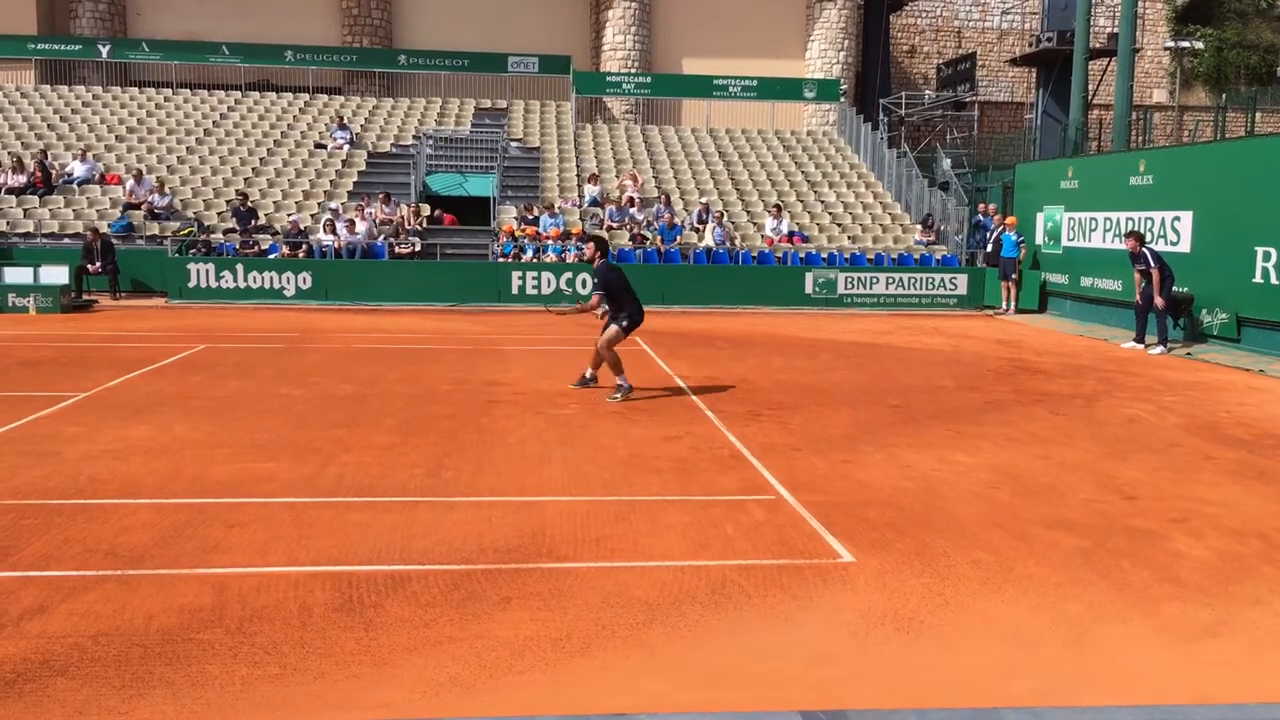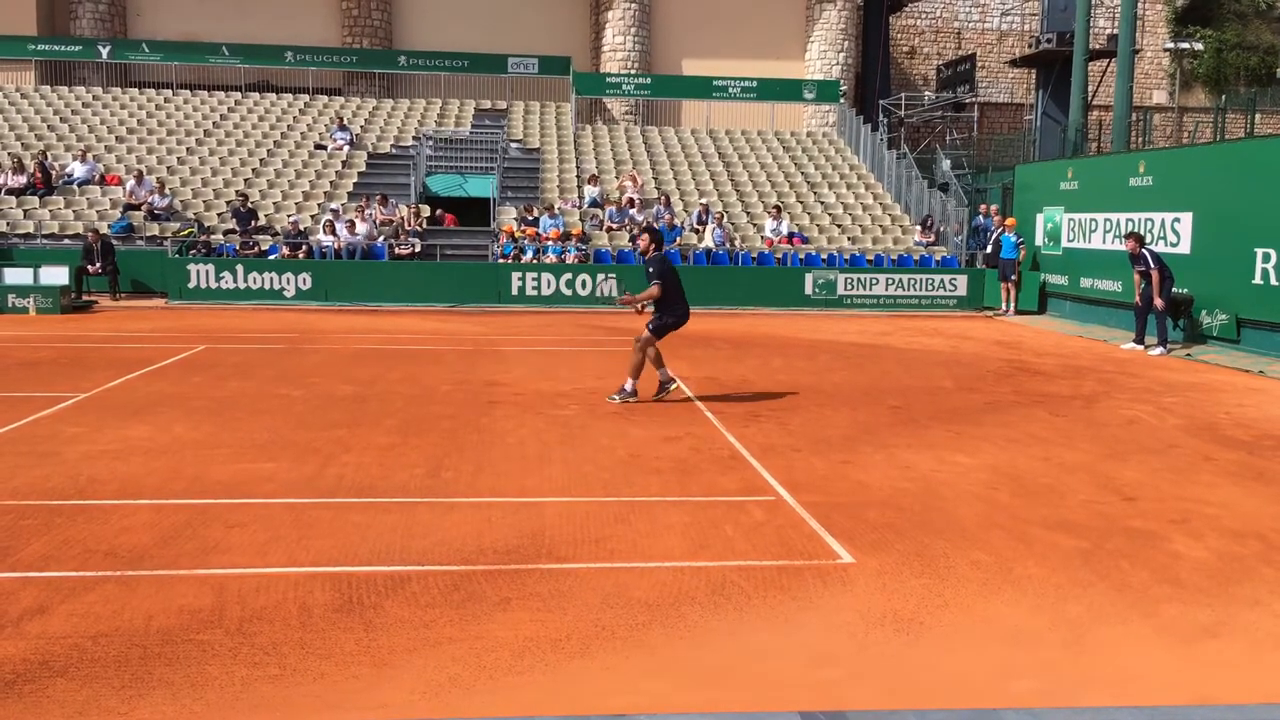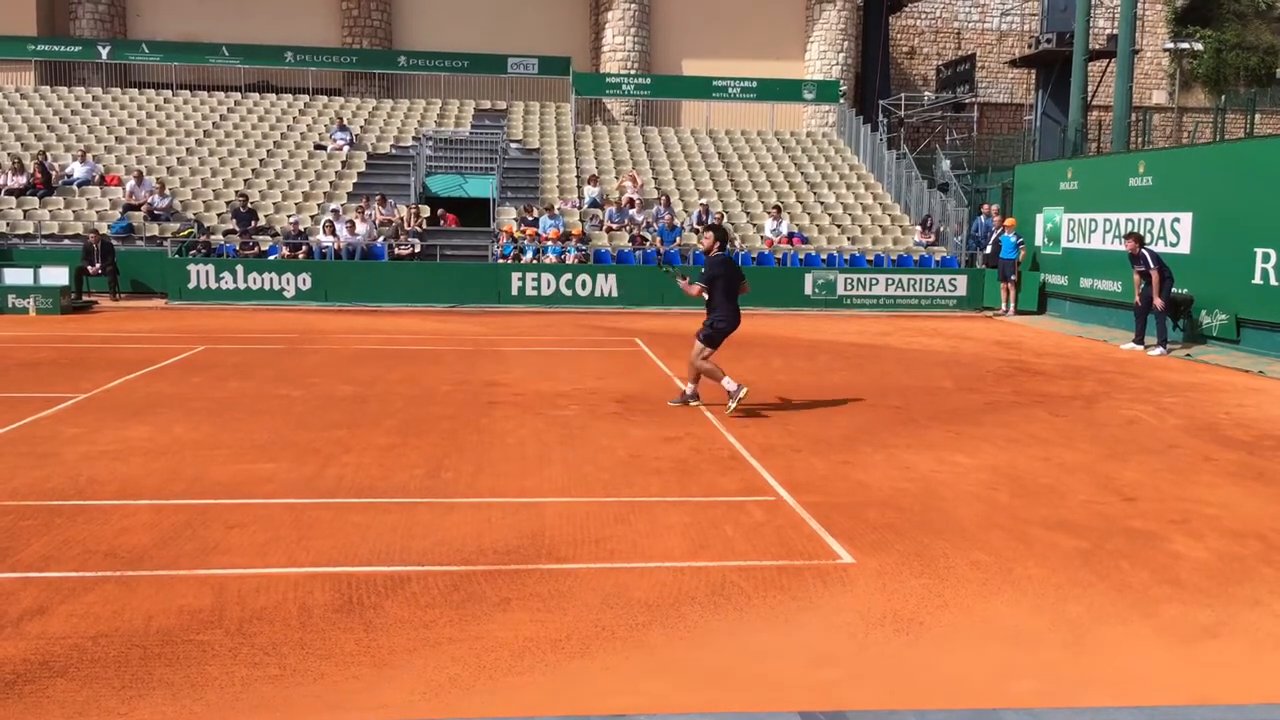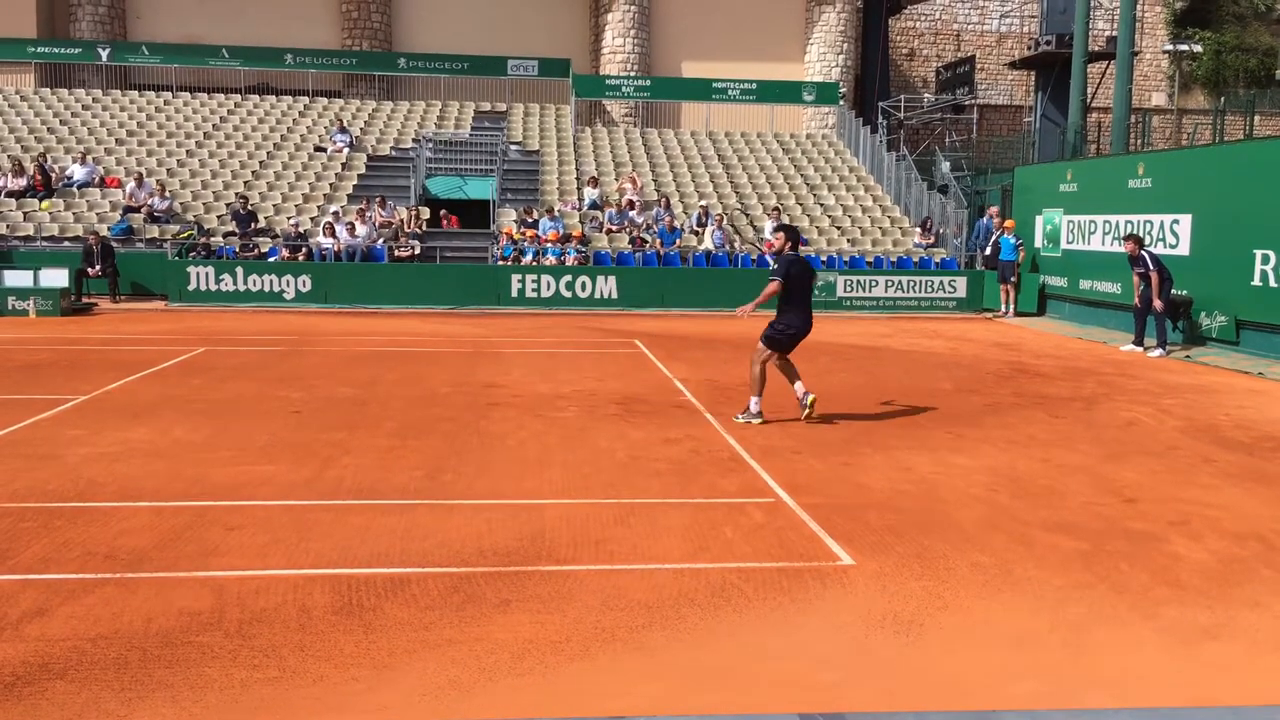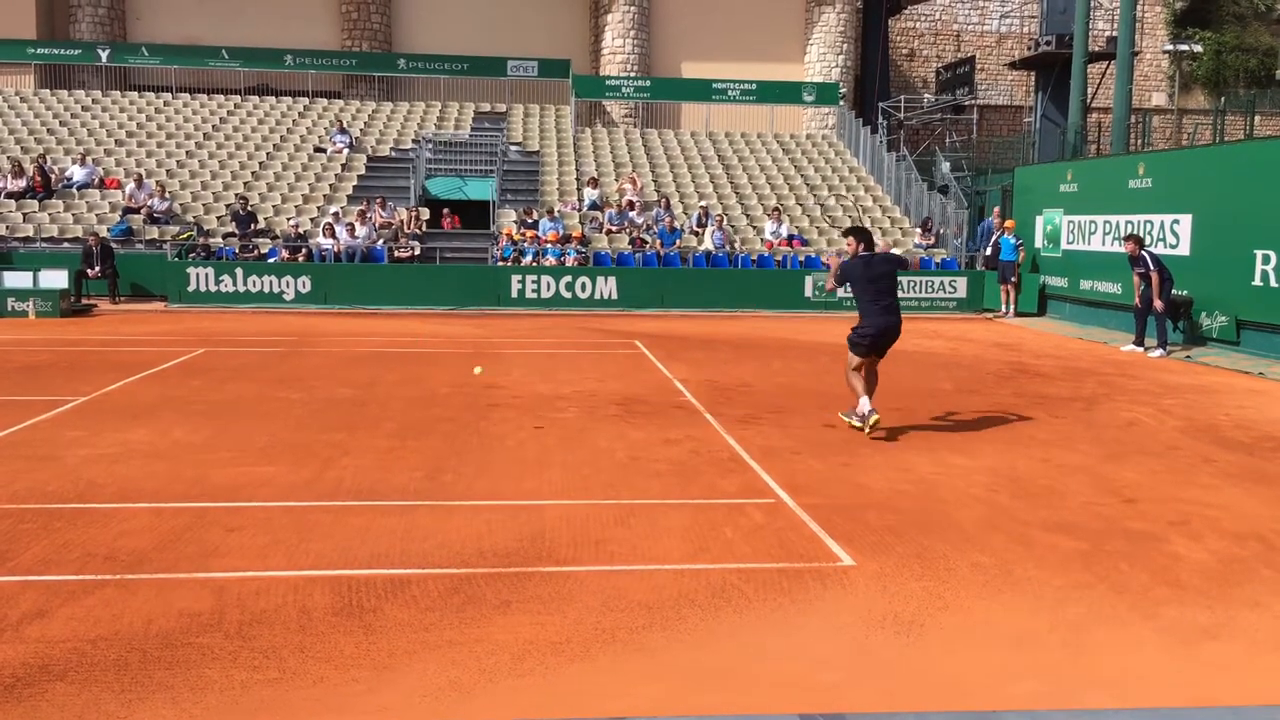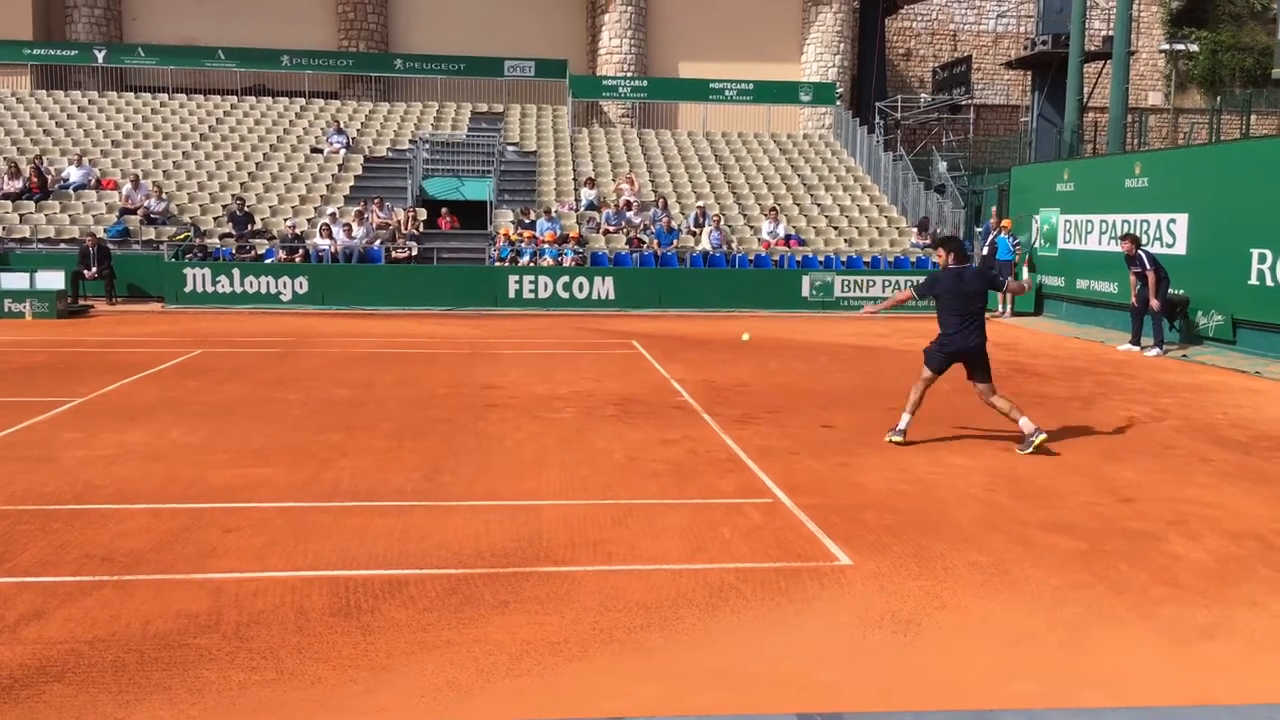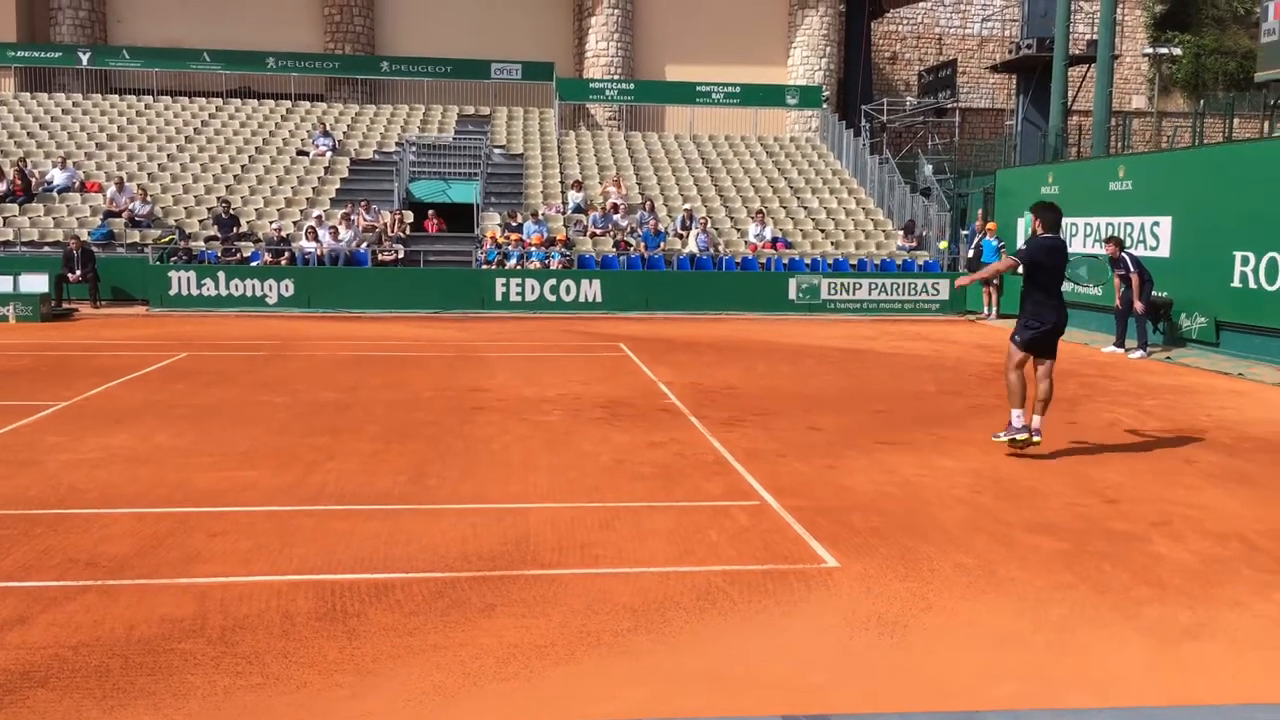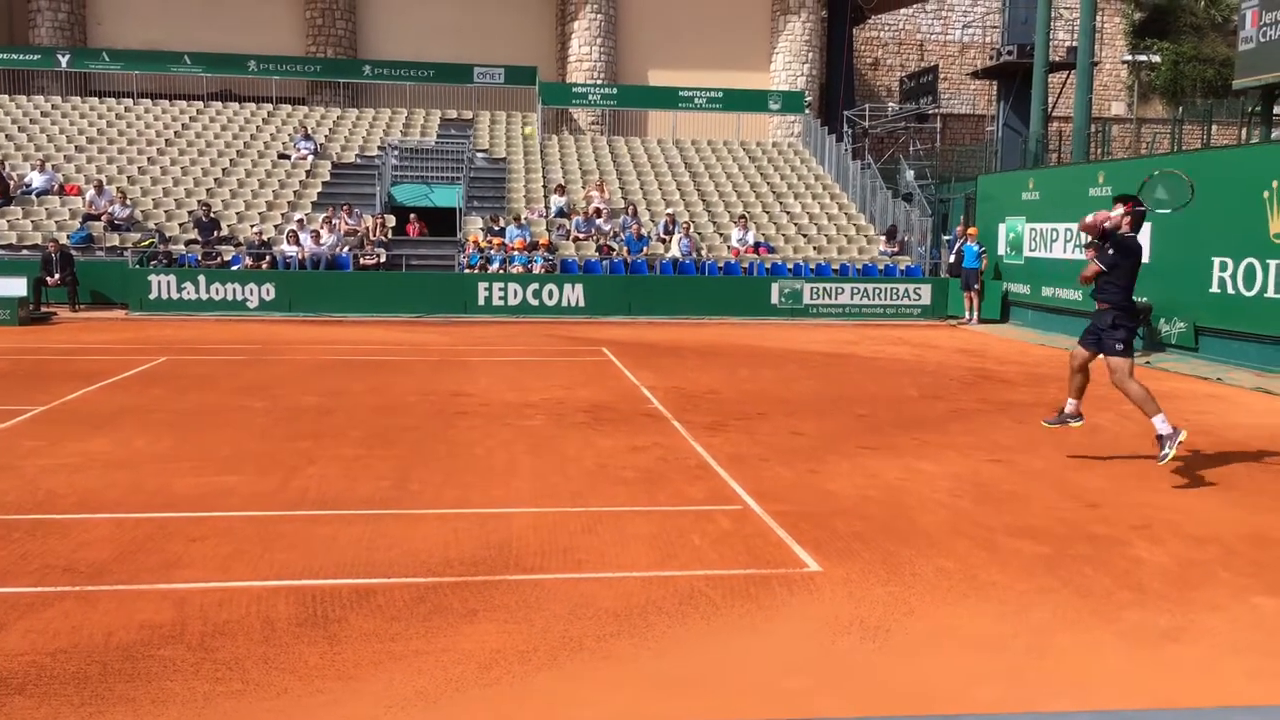
dt=0.2s
person 1, frame 1
left shoulder: (600, 271)
right shoulder: (607, 268)
left elbow: (595, 302)
left wrist: (582, 308)
right wrist: (605, 309)
left hip: (629, 315)
right hip: (622, 313)
left knee: (604, 345)
right knee: (600, 343)
left ankle: (624, 385)
right ankle: (588, 377)
person 1, frame 2
left shoulder: (654, 262)
right shoulder: (659, 261)
left elbow: (655, 292)
left wrist: (632, 299)
right wrist: (643, 303)
left hip: (670, 314)
right hip: (673, 313)
left knee: (639, 345)
right knee: (645, 344)
left ankle: (629, 390)
right ankle: (666, 380)
person 1, frame 3
left shoulder: (713, 263)
right shoulder: (730, 262)
left elbow: (696, 292)
right elbow: (744, 288)
left wrist: (685, 286)
left hip: (720, 318)
right hip: (729, 317)
left knee: (697, 359)
right knee: (698, 355)
left ankle: (734, 389)
right ankle: (689, 394)
person 1, frame 4
left shoulder: (783, 262)
right shoulder: (806, 264)
left elbow: (774, 287)
right elbow: (813, 278)
left wrist: (753, 304)
left hip: (786, 323)
right hip: (804, 323)
left knee: (758, 360)
right knee: (780, 358)
left ankle: (754, 410)
right ankle: (804, 395)
person 1, frame 5
left shoulder: (850, 265)
right shoulder: (889, 259)
left elbow: (831, 285)
right elbow: (909, 264)
left wrist: (834, 268)
left hip: (870, 326)
right hip: (893, 324)
left knee: (852, 370)
right knee: (871, 365)
left ankle: (866, 411)
right ankle: (861, 410)
person 1, frame 6
left shoulder: (941, 278)
right shoulder: (982, 275)
left elbow: (906, 295)
right elbow: (1015, 288)
left wrist: (877, 307)
right wrist: (1024, 285)
left hip: (949, 344)
right hip: (975, 344)
left knee: (922, 383)
right knee: (990, 394)
left ankle: (900, 429)
right ankle: (1031, 430)
person 1, frame 7
left shoulder: (1038, 245)
right shoulder: (1058, 247)
left elbow: (1006, 265)
left wrist: (969, 278)
left hip: (1035, 317)
right hip: (1054, 318)
left knee: (1013, 367)
right knee: (1044, 375)
left ankle: (1018, 426)
right ankle: (1035, 427)
person 1, frame 8
left shoulder: (1125, 245)
right shoulder: (1112, 237)
left elbow: (1087, 273)
right elbow: (1086, 226)
left wrist: (1091, 257)
right wrist: (1106, 218)
left hip: (1119, 319)
right hip: (1103, 316)
left knee: (1122, 379)
right knee: (1077, 363)
left ankle: (1166, 432)
right ankle: (1072, 411)
